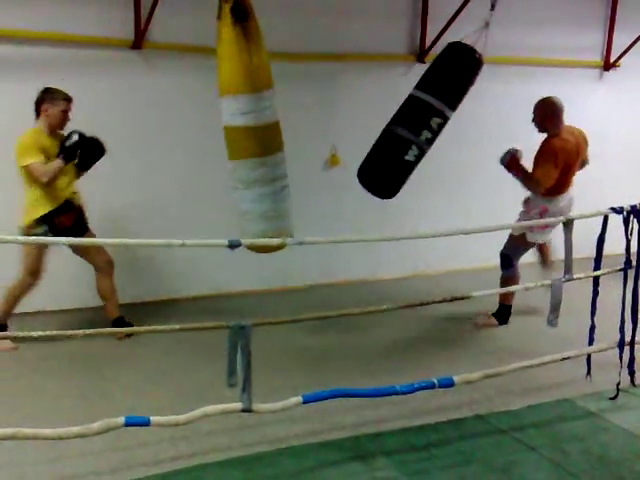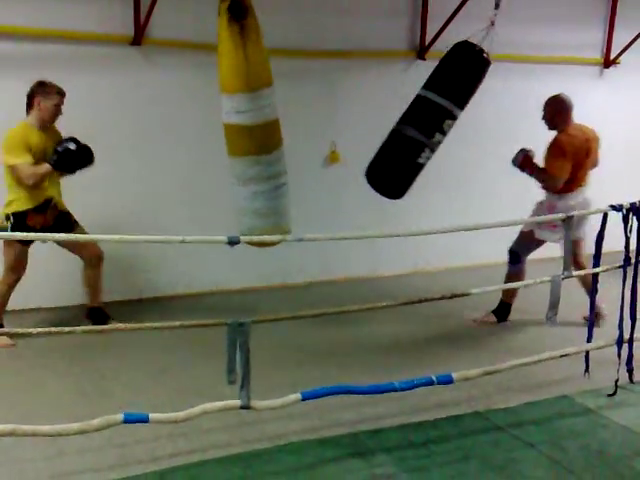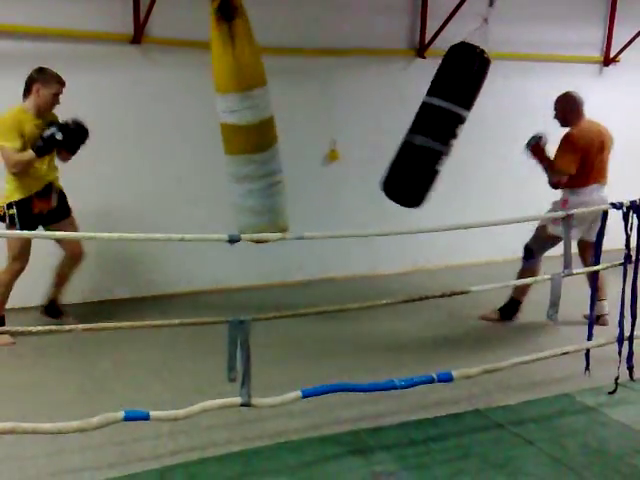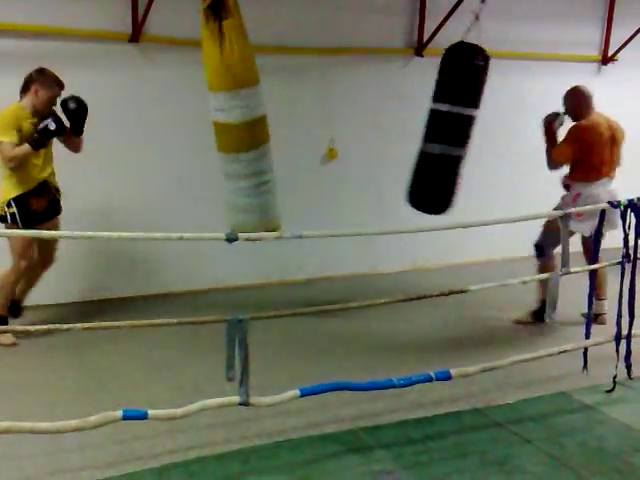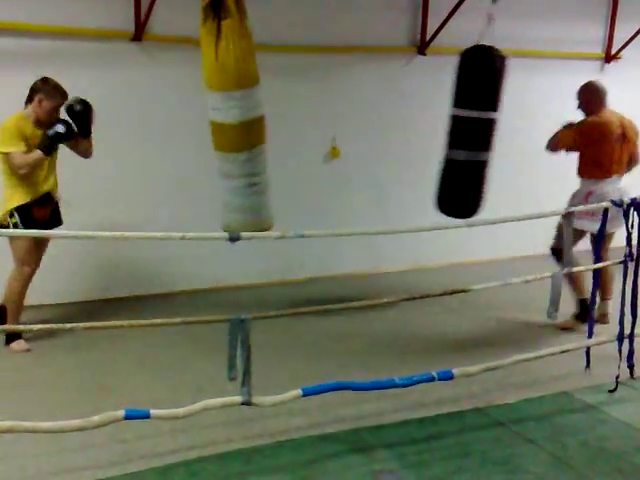
dt=0.1s
person 1, frame 1
left shoulder: (62, 138)
right shoulder: (29, 141)
right elbow: (44, 177)
left wrist: (86, 160)
right wrist: (66, 156)
left hip: (71, 213)
right hip: (43, 217)
left knee: (104, 264)
right knee: (30, 277)
left ankle: (117, 320)
person 1, frame 2
left shoulder: (53, 133)
right elbow: (29, 178)
left hip: (53, 211)
right hip: (22, 214)
left knee: (94, 255)
left ankle: (95, 311)
person 1, frame 3
left shoulder: (49, 119)
left elbow: (64, 156)
left wrist: (74, 140)
right wrist: (42, 146)
left hip: (52, 196)
left knee: (75, 253)
left ankle: (52, 304)
person 1, frame 4
left shoulder: (47, 116)
left elbow: (75, 146)
left wrist: (77, 122)
right wrist: (37, 140)
left hip: (46, 193)
left knee: (46, 258)
right knee: (23, 262)
person 1, frame 5
left shoulder: (52, 125)
left elbow: (85, 151)
left wrist: (84, 125)
right wrist: (47, 144)
left hip: (46, 203)
left knee: (30, 267)
right knee: (24, 267)
person 2, frame 1
left shoulder: (553, 146)
right shoulder: (579, 134)
left elbow: (537, 186)
right elbow: (584, 162)
left wrist: (515, 167)
left hip: (547, 207)
right hip: (562, 200)
left knee: (508, 257)
right knee: (538, 240)
left ankle: (503, 313)
right ankle: (549, 272)
person 2, frame 2
left shoulder: (562, 142)
right shoulder: (590, 134)
left elbow: (554, 182)
right elbow: (593, 163)
left wrist: (529, 166)
left hip: (559, 205)
right hip: (579, 201)
left knee: (517, 253)
right knee: (577, 258)
left ankle: (502, 310)
right ankle: (596, 307)
person 2, frame 3
left shoulder: (574, 137)
right shoulder: (603, 131)
left elbow: (560, 176)
left wrist: (540, 154)
left hip: (576, 203)
right hip: (598, 199)
left knee: (532, 251)
right knee: (589, 259)
left ankle: (510, 308)
right ankle: (601, 311)
person 2, frame 4
left shoulder: (581, 129)
right shoulder: (614, 126)
left elbow: (553, 163)
left wrist: (550, 133)
left hip: (583, 197)
right hip: (606, 194)
left knee: (543, 247)
right knee: (593, 255)
left ankle: (542, 310)
right ankle: (601, 310)
person 2, frame 5
left shoulder: (592, 124)
left elbow: (552, 146)
left wrist: (567, 131)
left hip: (593, 194)
right hip: (616, 192)
left knee: (560, 249)
right knee: (602, 254)
left ankle: (583, 309)
right ankle: (603, 308)
